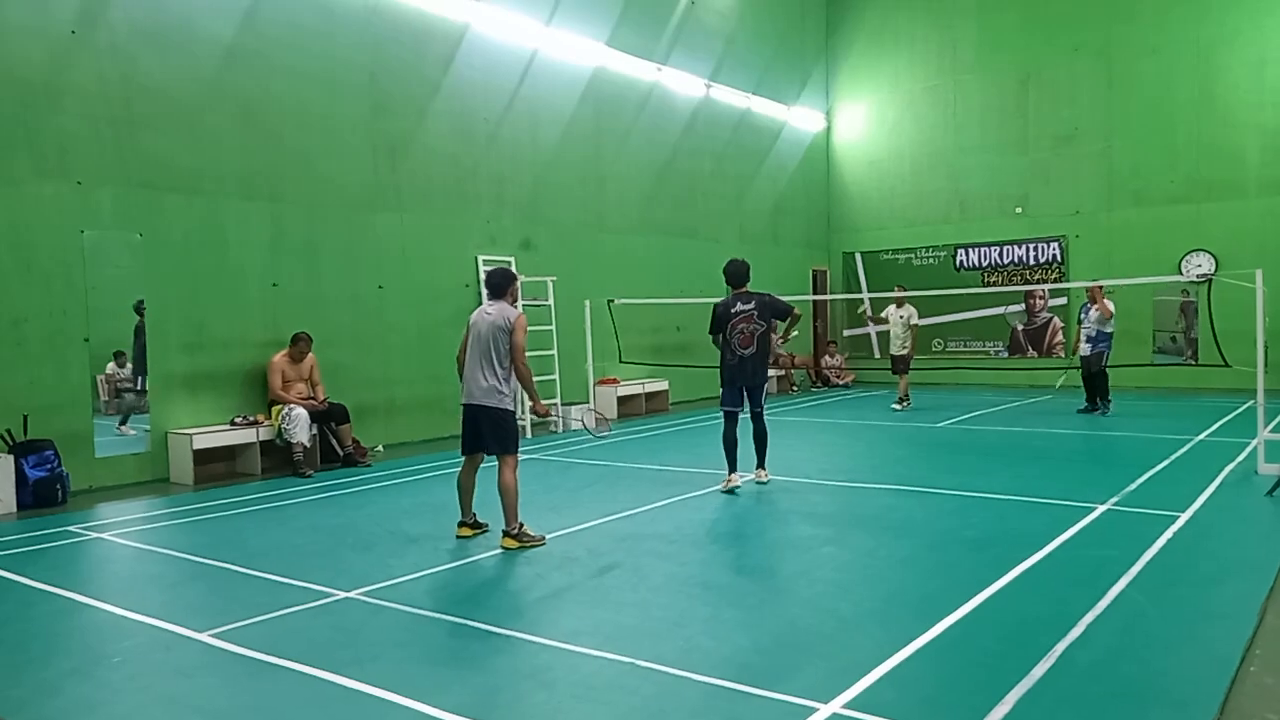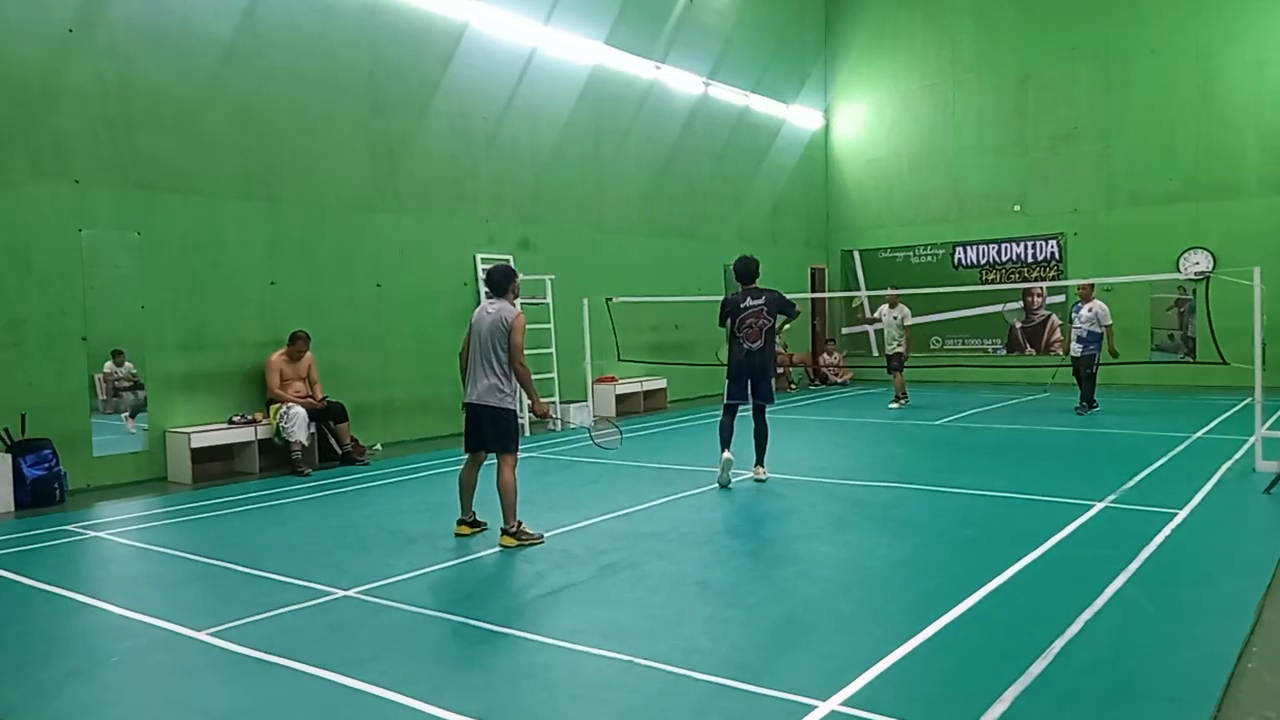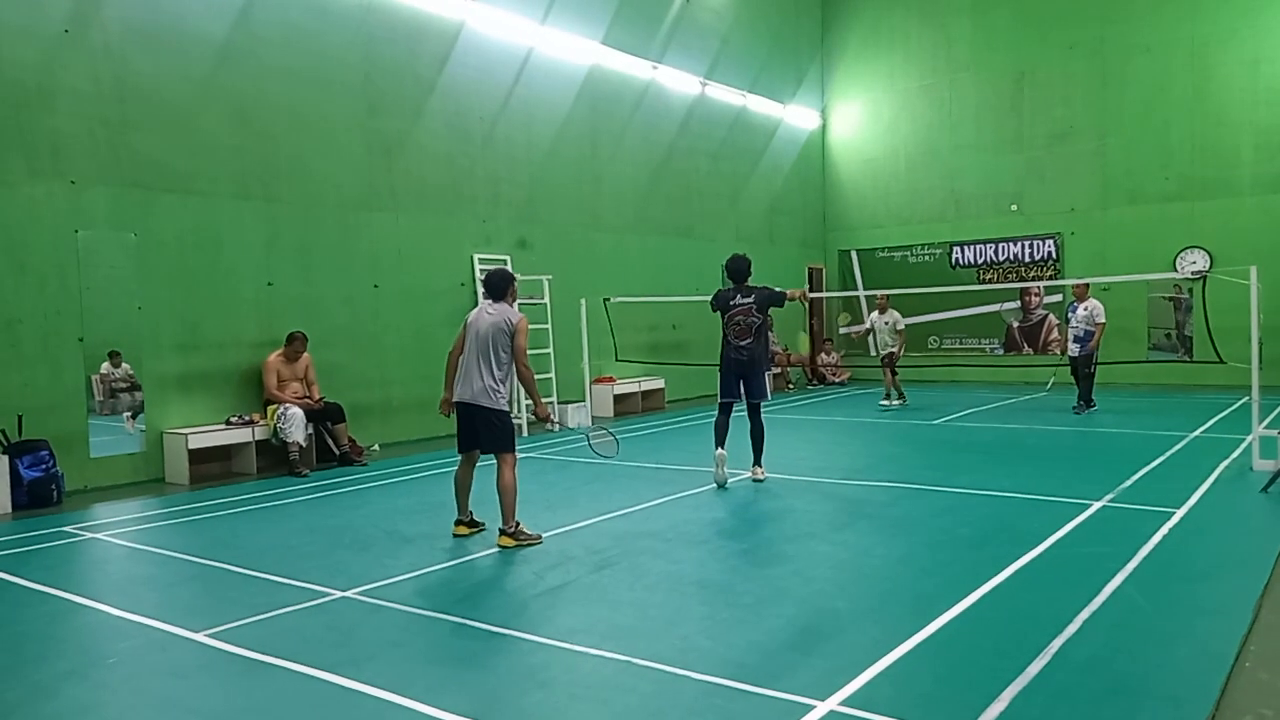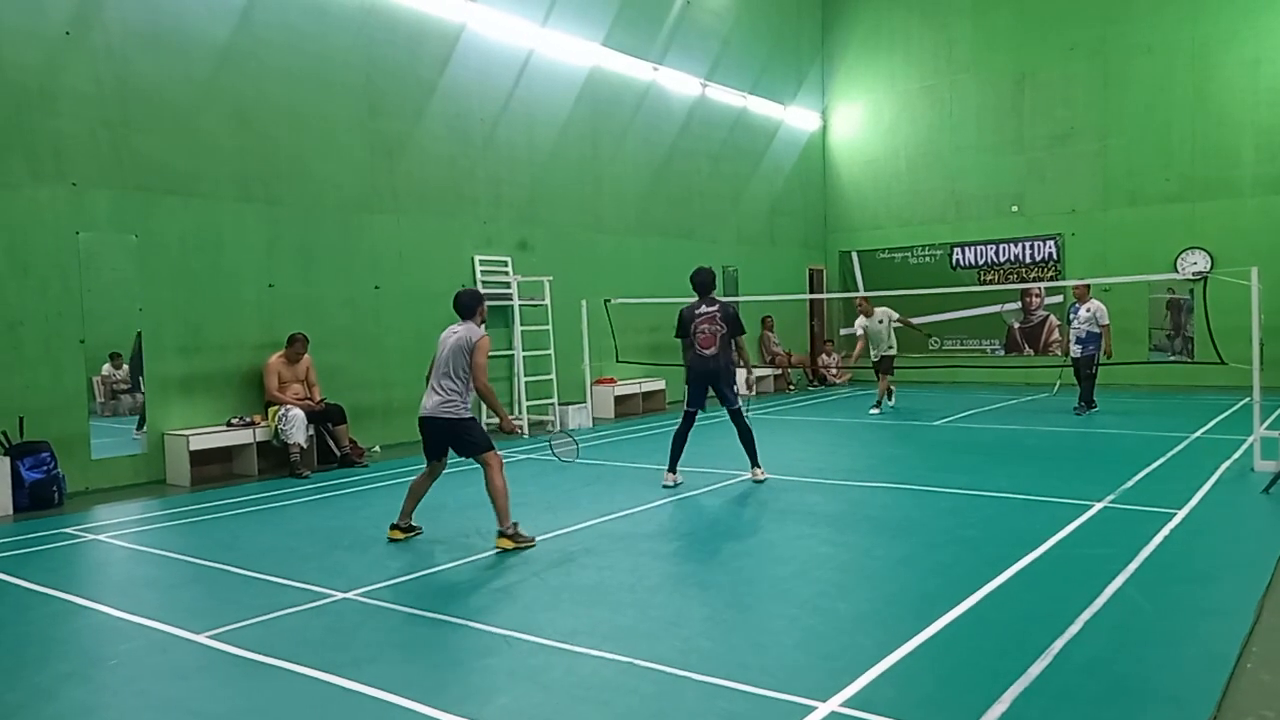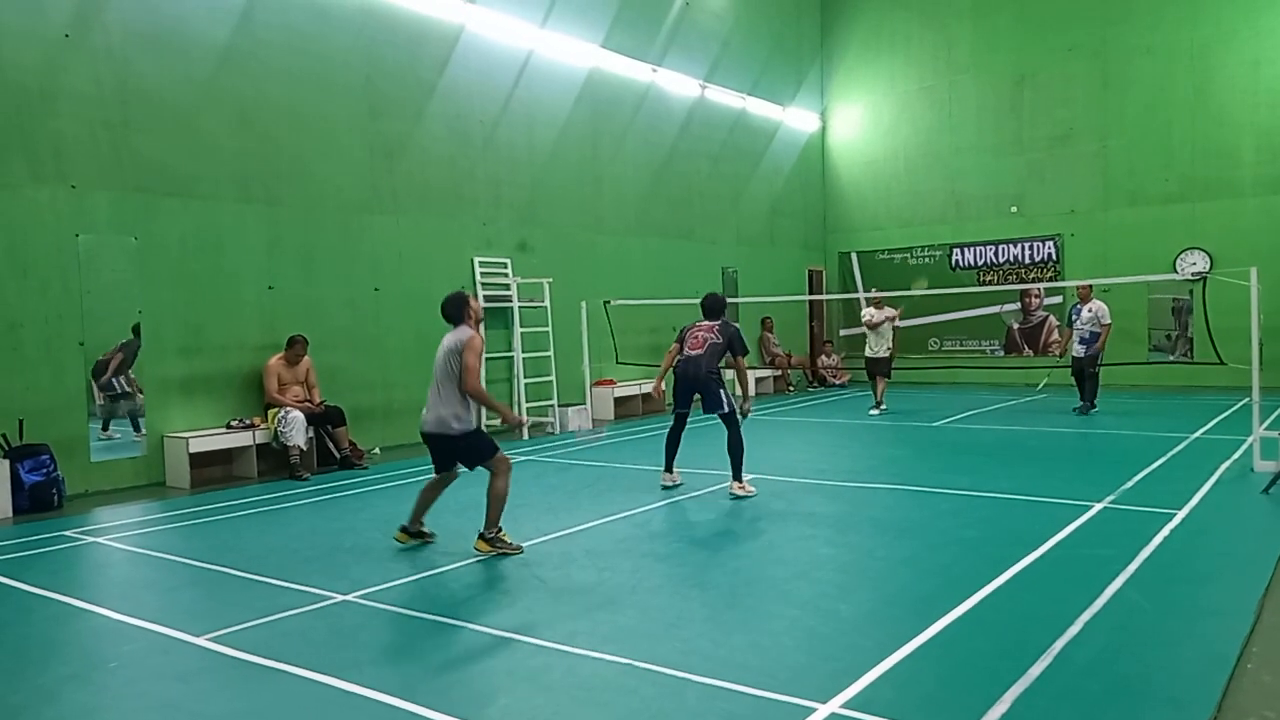
dt=0.5s
person 1, frame 1
left shoulder: (476, 314)
right shoulder: (515, 317)
left elbow: (461, 357)
right elbow: (519, 364)
right wrist: (535, 400)
left hip: (471, 399)
right hip: (498, 401)
left knee: (471, 460)
right knee: (507, 463)
left ankle: (467, 521)
right ankle: (512, 531)
person 1, frame 2
left shoulder: (479, 312)
right shoulder: (514, 316)
left elbow: (464, 355)
right elbow: (517, 363)
right wrist: (535, 400)
left hip: (475, 399)
right hip: (499, 401)
left knee: (474, 458)
right knee: (507, 462)
left ankle: (466, 519)
right ankle: (511, 529)
person 1, frame 3
left shoulder: (474, 314)
right shoulder: (516, 320)
left elbow: (454, 354)
right elbow: (522, 367)
left wrist: (447, 392)
right wrist: (538, 403)
left hip: (463, 398)
right hip: (490, 401)
left knee: (469, 458)
right knee: (506, 461)
left ankle: (464, 519)
right ankle: (509, 530)
person 1, frame 4
left shoulder: (447, 332)
right shoulder: (479, 337)
right elbow: (480, 384)
right wrist: (504, 417)
left hip: (428, 414)
right hip: (454, 415)
left knee: (433, 468)
right knee: (493, 463)
left ankle: (401, 524)
right ankle: (507, 531)
person 1, frame 5
left shoulder: (451, 338)
right shoulder: (472, 338)
right elbow: (470, 388)
right wrist: (504, 414)
left hip: (432, 426)
right hip: (453, 427)
left knee: (447, 474)
right knee: (501, 466)
left ankle: (411, 527)
right ankle: (491, 537)
person 2, frame 1
left shoulder: (721, 307)
right shoulder: (765, 301)
left elbow: (715, 339)
right elbow: (796, 313)
right wrist: (786, 334)
left hip: (731, 372)
right hip: (758, 371)
left knee: (730, 422)
right knee: (757, 418)
left ankle: (732, 473)
right ankle: (761, 469)
person 2, frame 2
left shoulder: (730, 301)
right shoulder: (772, 297)
left elbow: (722, 325)
right elbow: (796, 311)
right wrist: (781, 326)
left hip: (738, 365)
right hip: (764, 365)
left knee: (729, 413)
right knee: (759, 415)
left ankle: (726, 451)
right ankle: (759, 467)
person 2, frame 3
left shoulder: (722, 296)
right shoulder: (762, 295)
right elbow: (790, 296)
right wrist: (801, 292)
left hip: (730, 362)
right hip: (755, 363)
left knee: (724, 411)
right knee: (754, 414)
left ankle: (720, 449)
right ankle: (757, 467)
person 2, frame 4
left shoulder: (686, 313)
right shoulder: (728, 309)
right elbow: (740, 344)
right wrist: (749, 372)
left hip: (697, 371)
right hip: (722, 370)
left knee: (687, 421)
right knee: (738, 419)
left ankle: (671, 473)
right ankle: (756, 468)
person 2, frame 5
left shoulder: (690, 327)
right shoulder: (730, 329)
left elbow: (672, 352)
right elbow: (740, 365)
left wrist: (659, 380)
right wrist: (746, 399)
left hip: (682, 373)
right hip: (707, 374)
left knee: (679, 422)
right knee: (733, 425)
left ankle: (668, 474)
right ankle: (737, 483)
